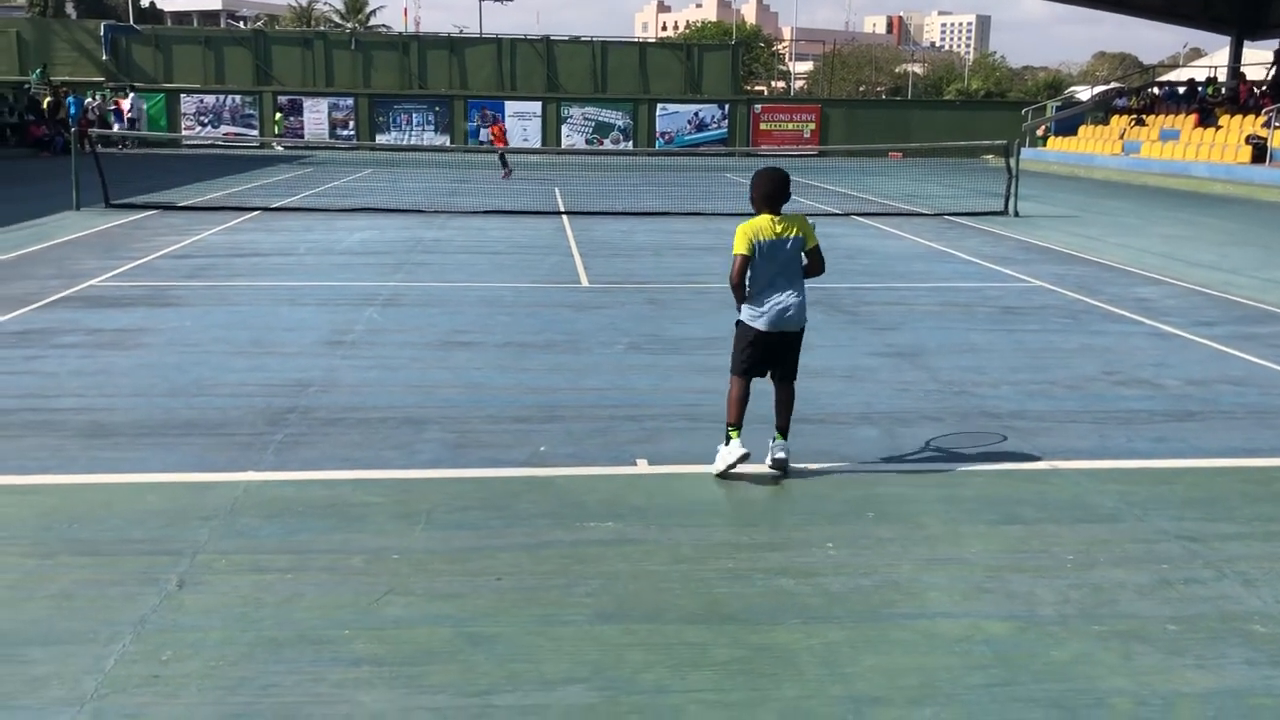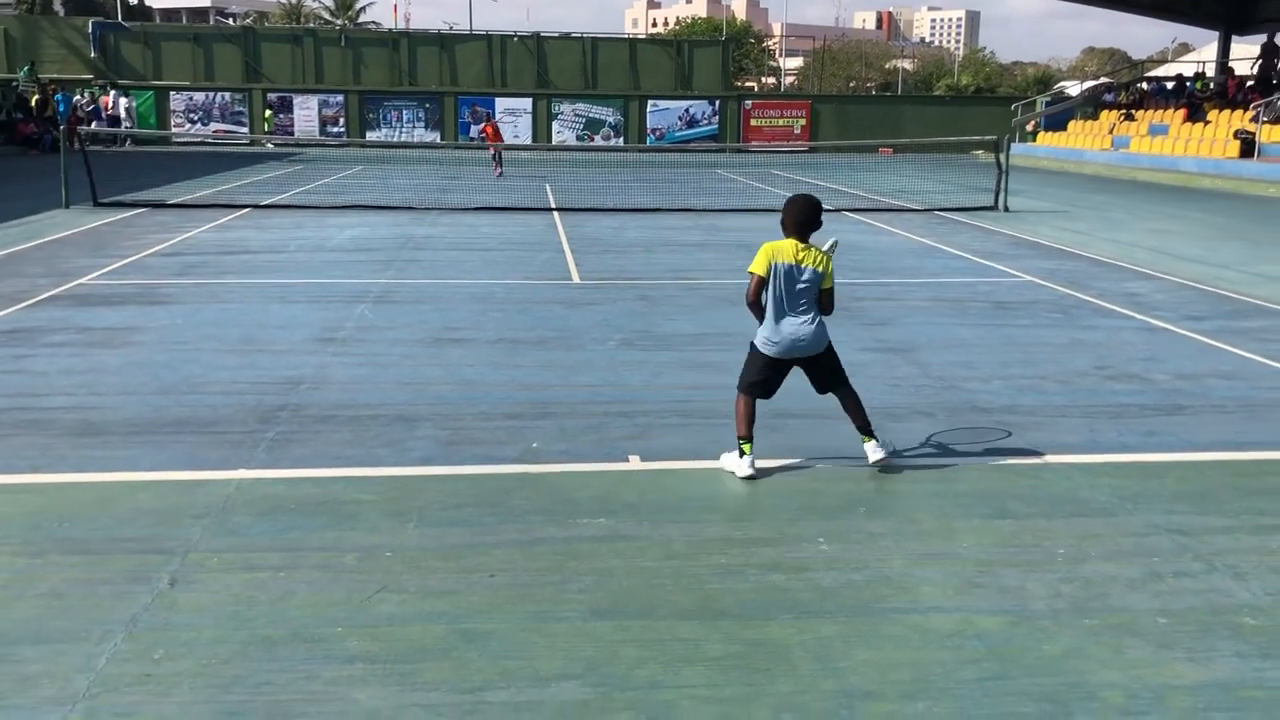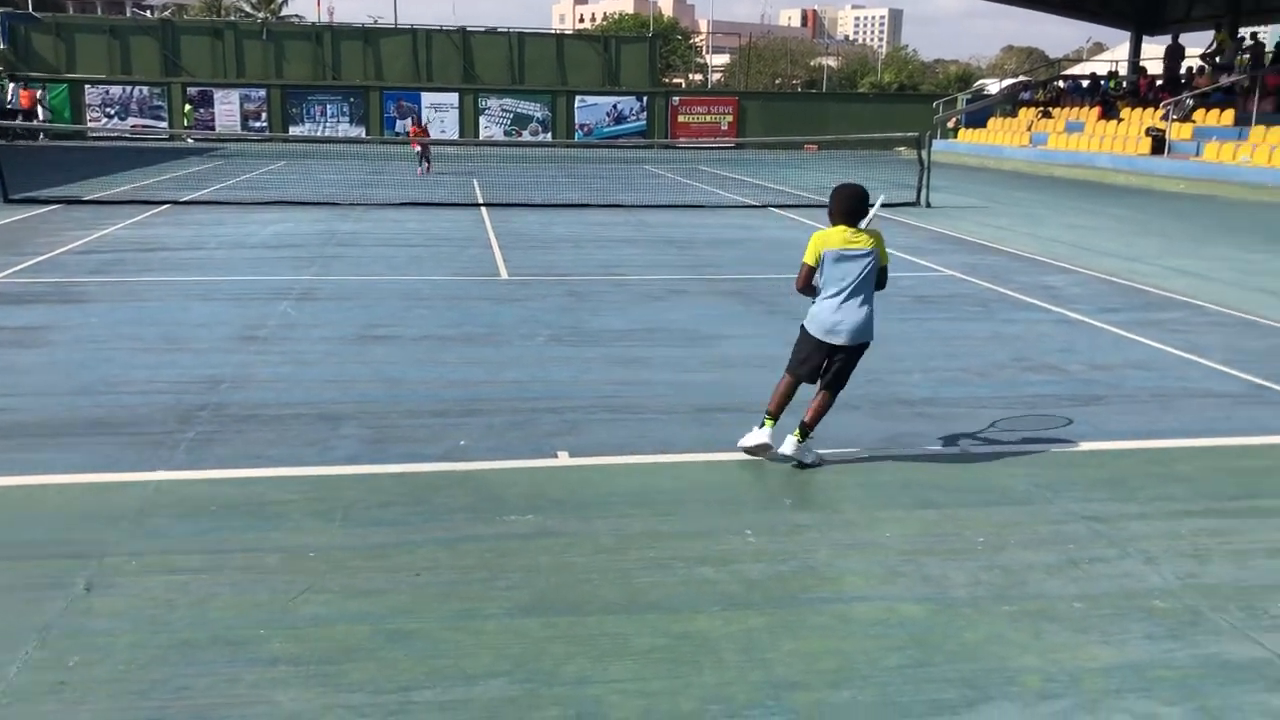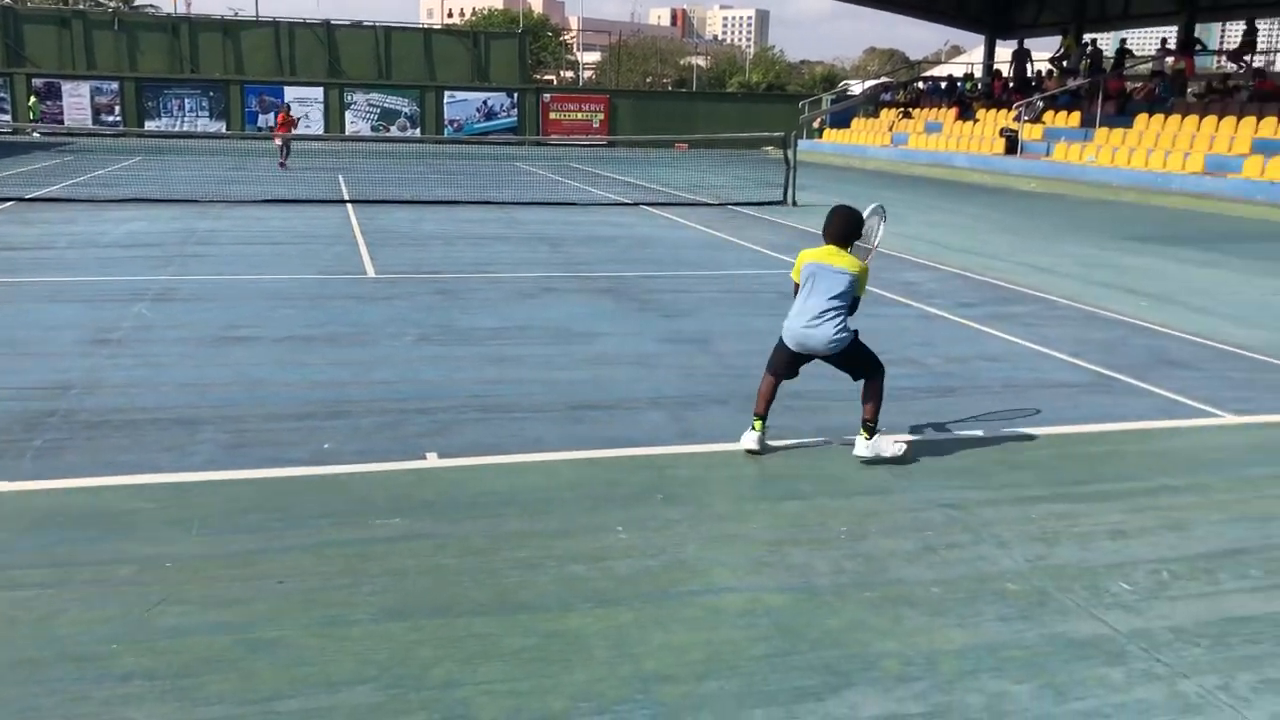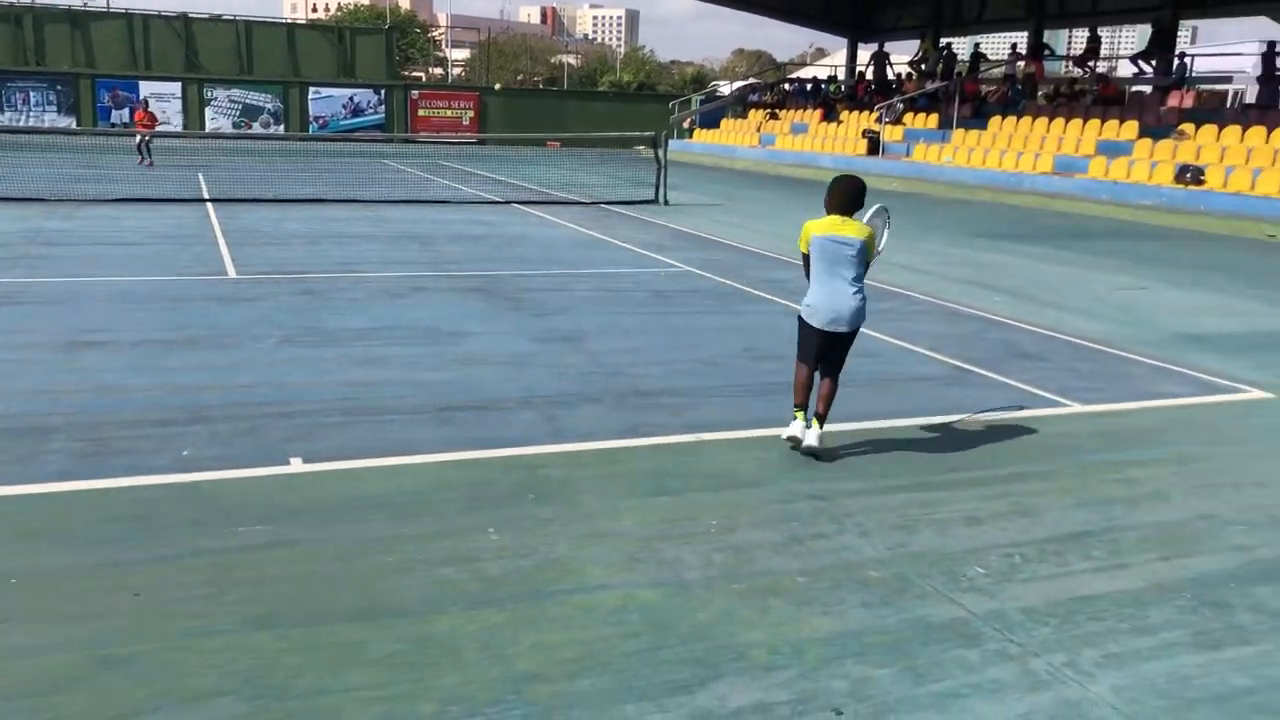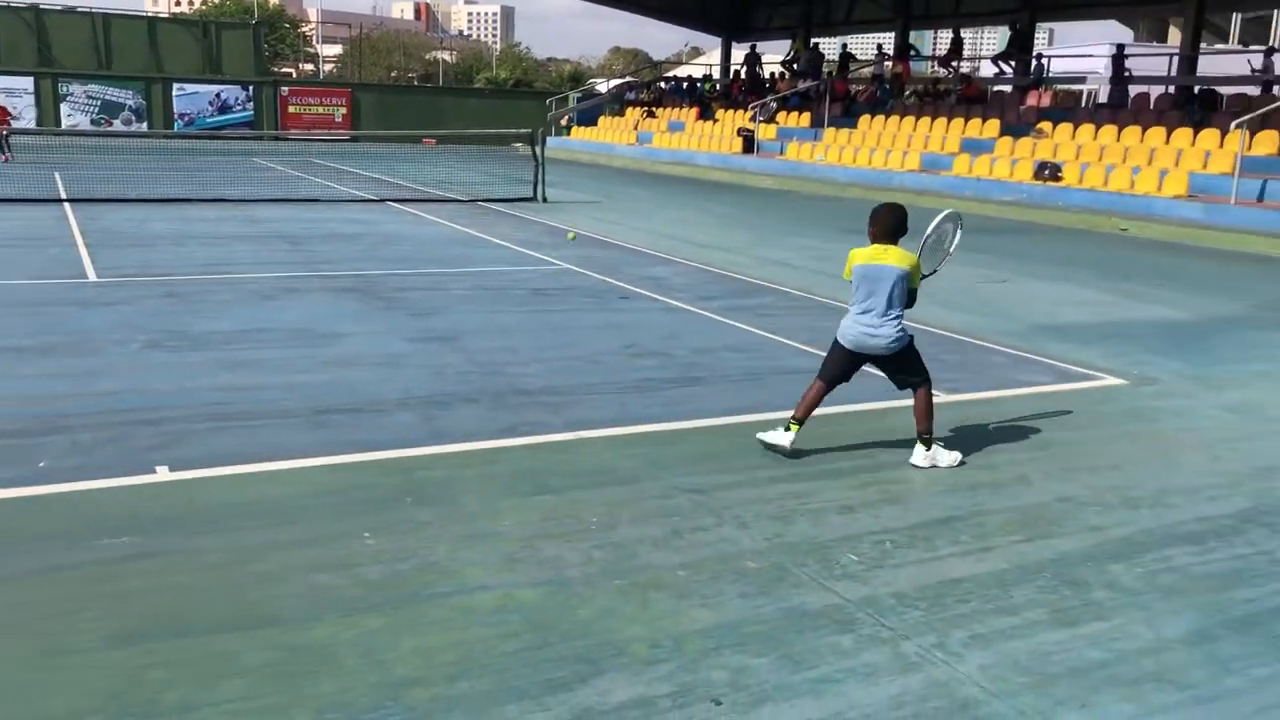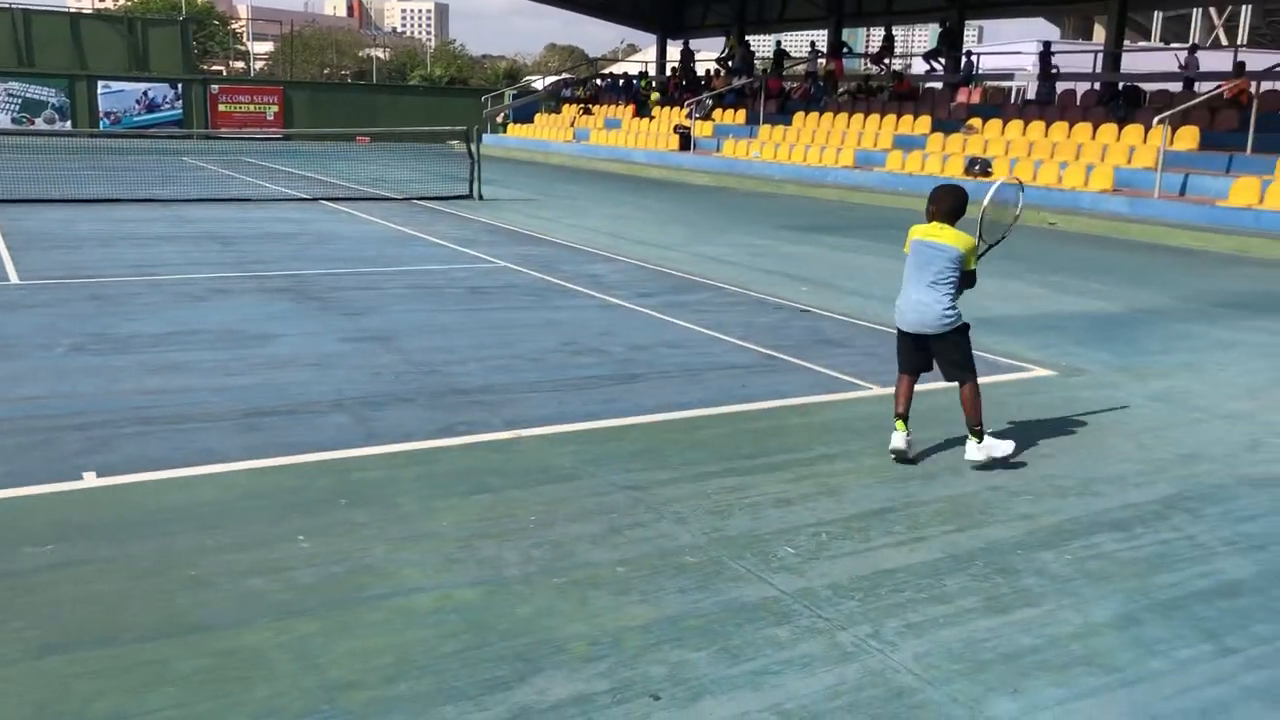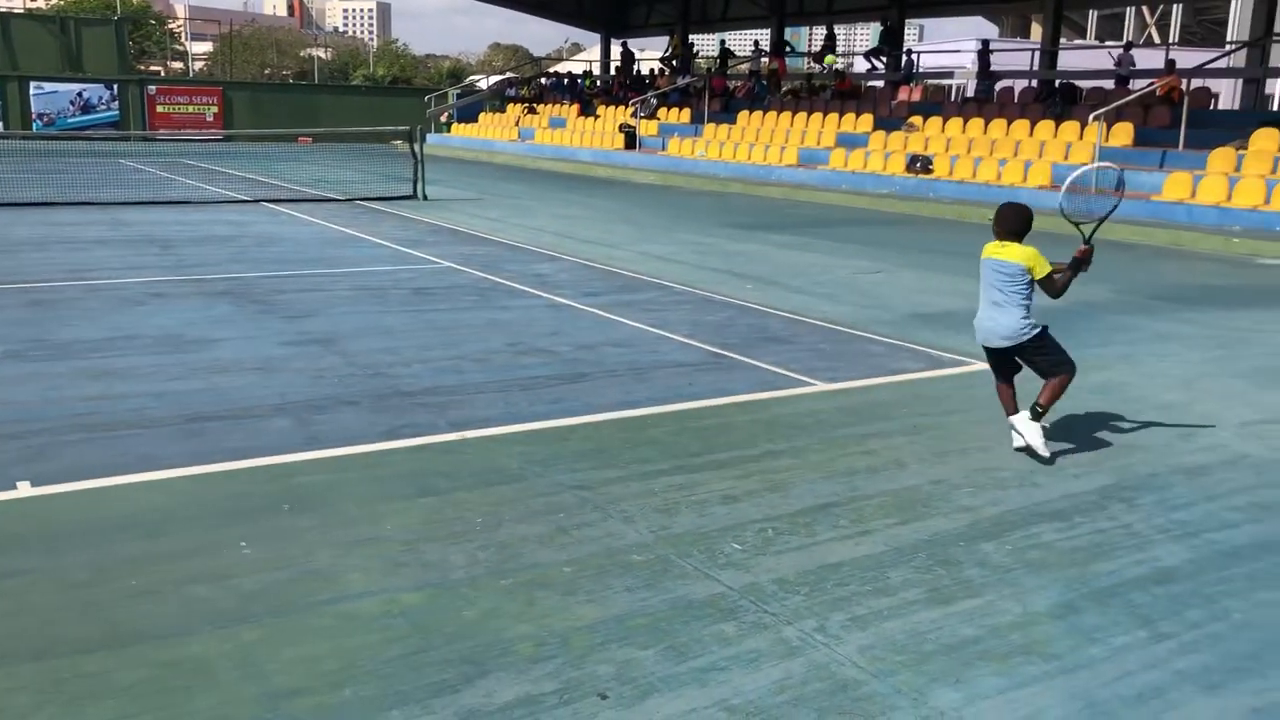
dt=0.3s
person 1, frame 1
left shoulder: (748, 230)
right shoulder: (801, 225)
left elbow: (736, 277)
right elbow: (818, 267)
left wrist: (742, 300)
left hip: (758, 317)
right hip: (793, 316)
left knee: (740, 377)
right knee: (785, 380)
left ankle: (733, 442)
right ankle: (780, 444)
person 1, frame 2
left shoulder: (770, 251)
right shoulder: (824, 259)
left elbow: (752, 297)
right elbow: (828, 307)
left wrist: (765, 318)
left hip: (774, 340)
right hip: (814, 341)
left knee: (746, 392)
right knee: (843, 388)
left ankle: (744, 455)
right ankle: (872, 443)
person 1, frame 3
left shoulder: (821, 239)
right shoulder: (875, 240)
left elbow: (802, 285)
right elbow: (880, 283)
left hip: (820, 323)
right hip: (857, 330)
left knee: (793, 375)
right knee: (831, 387)
left ankle: (764, 430)
right ankle: (798, 441)
person 1, frame 4
left shoulder: (806, 257)
right shoulder: (857, 267)
right elbow: (852, 307)
left hip: (796, 334)
right hip: (834, 338)
left knee: (773, 375)
right knee: (874, 374)
left ankle: (755, 432)
right ankle: (868, 439)
person 1, frame 5
left shoulder: (811, 229)
right shoulder: (865, 234)
right elbow: (862, 270)
left hip: (816, 310)
right hip: (849, 313)
left knee: (805, 364)
right knee: (830, 371)
left ankle: (799, 421)
right ankle: (815, 429)
person 1, frame 6
left shoulder: (857, 256)
right shoulder: (910, 261)
right elbow: (909, 301)
left hip: (853, 335)
right hip: (892, 340)
left knee: (823, 382)
right knee: (921, 386)
left ankle: (788, 432)
right ankle: (925, 449)
person 1, frame 7
left shoulder: (915, 233)
right shoulder: (965, 243)
right elbow: (968, 283)
left hip: (907, 315)
right hip: (942, 320)
left knee: (907, 374)
right knee: (966, 377)
left ankle: (900, 433)
right ankle: (977, 441)
person 1, frame 8
left shoulder: (987, 251)
right shoulder: (1029, 255)
right elbow: (1054, 289)
left wrist: (1068, 267)
right wrist: (1076, 264)
left hip: (985, 331)
right hip: (1018, 333)
left knee: (1004, 377)
right knee: (1065, 371)
left ankle: (1018, 424)
right ankle: (1032, 418)
